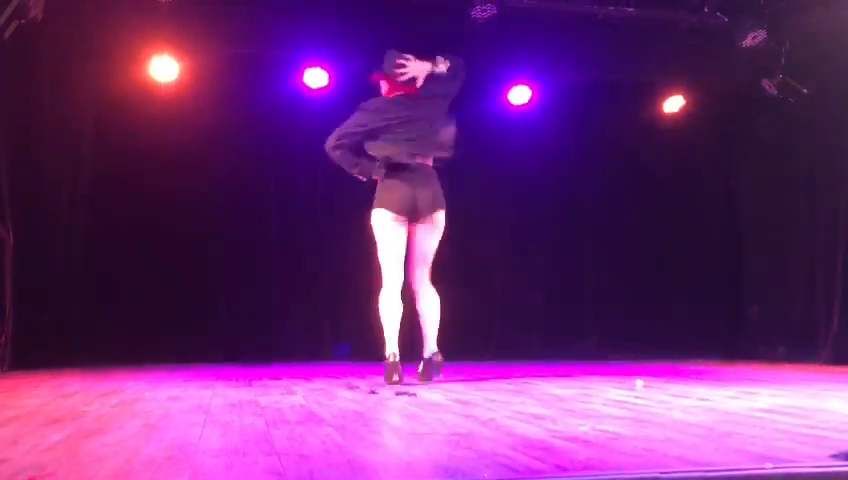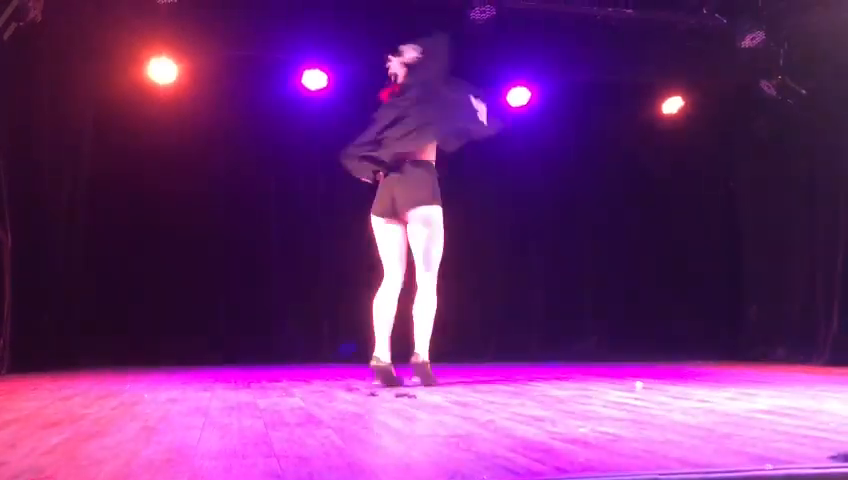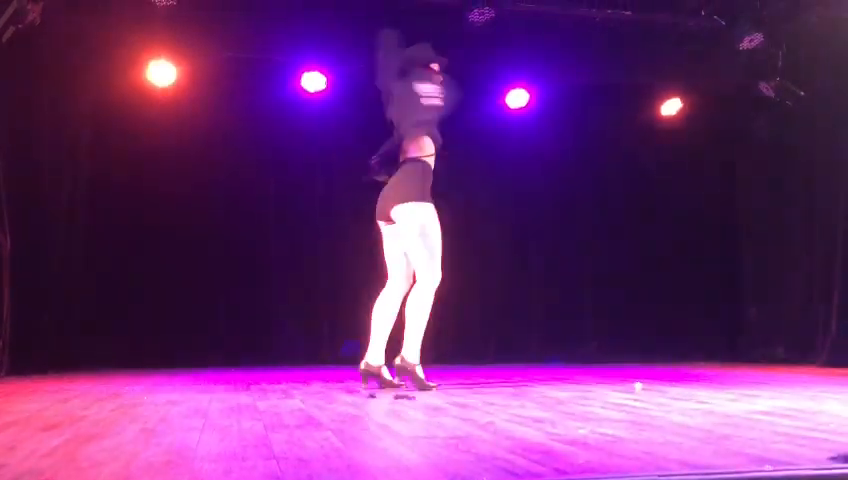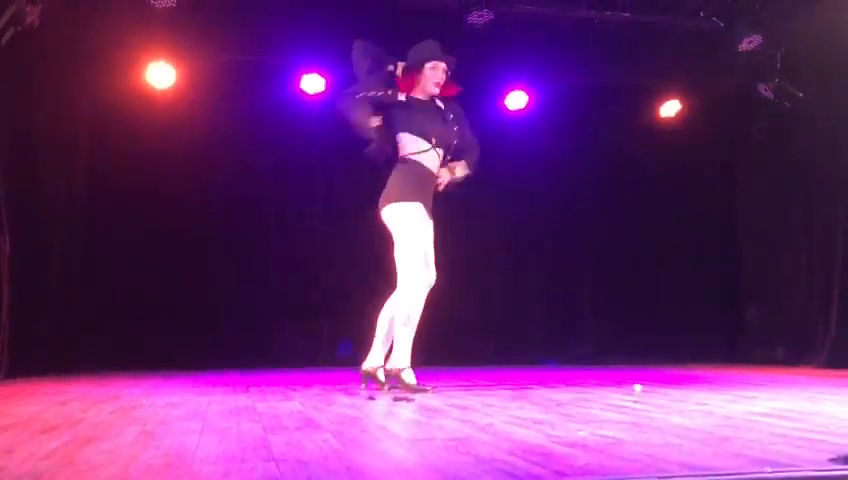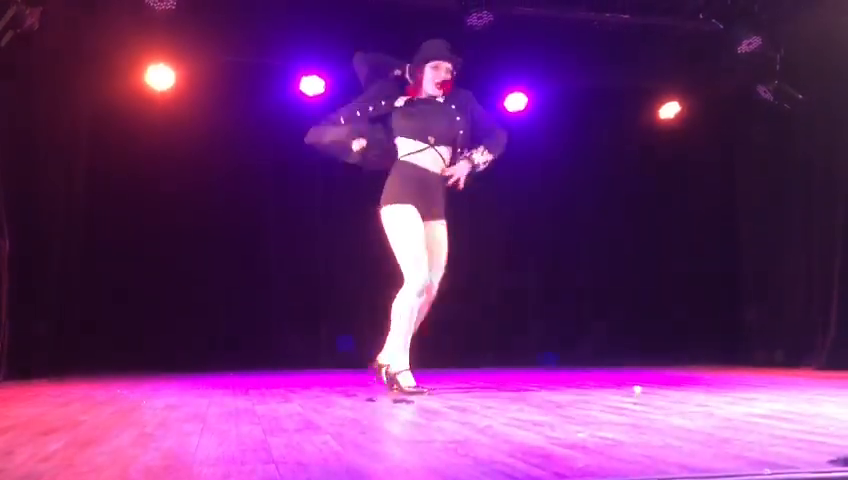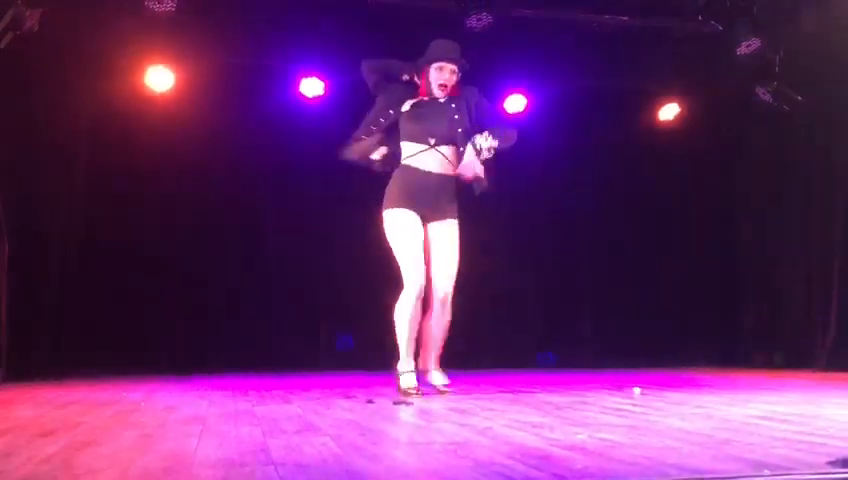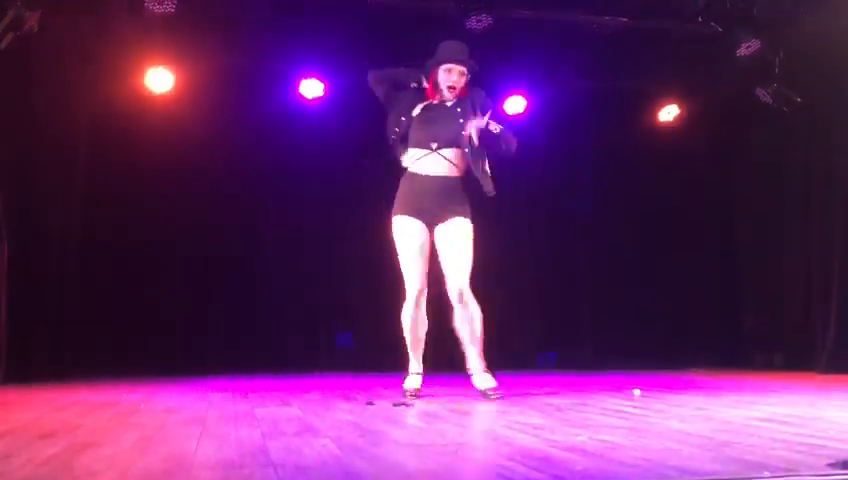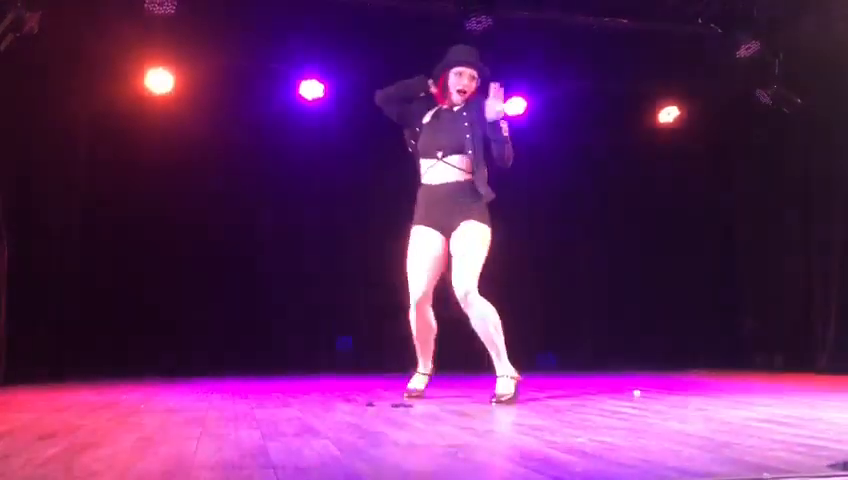
dt=0.1s
person 1, frame 1
left shoulder: (374, 108)
right shoulder: (428, 99)
left elbow: (335, 144)
right elbow: (455, 72)
left wrist: (369, 170)
right wrist: (431, 69)
left hip: (391, 195)
right hip: (430, 193)
left knee: (391, 281)
right knee: (421, 280)
left ankle: (392, 355)
right ankle: (432, 352)
person 1, frame 2
left shoulder: (388, 108)
right shoulder: (434, 89)
left elbow: (353, 156)
right elbow: (438, 44)
right wrist: (414, 56)
left hip: (386, 195)
right hip: (422, 193)
left knee: (392, 280)
right knee: (427, 280)
left ankle: (382, 357)
right ankle: (421, 357)
person 1, frame 3
right shoulder: (406, 91)
right elbow: (388, 43)
left hip: (394, 199)
right hip: (411, 194)
left knee: (397, 284)
right knee: (430, 276)
left ankle: (374, 360)
right ankle: (409, 358)
person 1, frame 4
left shoulder: (449, 110)
right shoulder: (397, 100)
left elbow: (470, 151)
right elbow: (361, 50)
left wrist: (454, 169)
right wrist: (397, 70)
left hip: (417, 196)
right hip: (406, 193)
left knee: (407, 286)
right knee: (422, 278)
left ankle: (373, 362)
right ankle: (399, 363)
person 1, frame 5
left shoulder: (460, 104)
right shoulder: (397, 98)
left elbow: (496, 138)
right elbow: (363, 62)
left wrist: (471, 161)
right wrist: (402, 74)
left hip: (434, 201)
right hip: (402, 194)
left knee: (429, 289)
right knee: (417, 280)
left ankle: (385, 357)
right ankle: (397, 365)
person 1, frame 6
left shoulder: (467, 102)
right shoulder: (404, 101)
left elbow: (507, 134)
right elbow: (370, 68)
left wrist: (480, 148)
right wrist: (409, 76)
left hip: (443, 202)
right hip: (404, 196)
left knee: (444, 291)
right knee: (415, 283)
left ankle: (430, 364)
right ankle: (406, 367)
person 1, frame 7
left shoulder: (473, 104)
right shoulder: (413, 104)
left elbow: (507, 146)
right elbow: (376, 79)
left wrist: (486, 128)
right wrist: (418, 80)
left hip: (452, 205)
right hip: (411, 203)
left knee: (459, 289)
right knee: (415, 290)
left ankle: (477, 366)
right ankle: (414, 369)
person 1, frame 8
left shoulder: (479, 110)
right shoulder: (424, 111)
left elbow: (504, 158)
right elbow: (383, 98)
left wrist: (496, 120)
right wrist: (426, 87)
left hip: (467, 210)
right hip: (428, 213)
left knee: (466, 292)
right knee: (419, 294)
left ankle: (505, 372)
right ankle: (423, 369)
